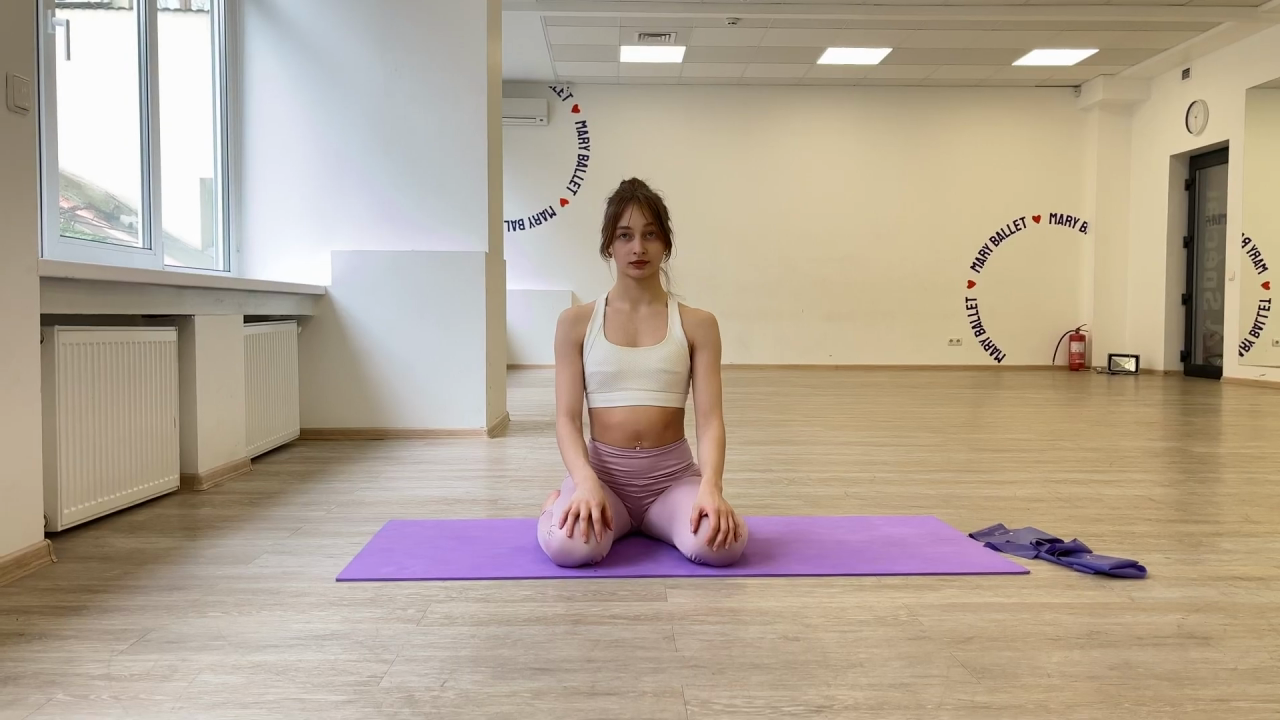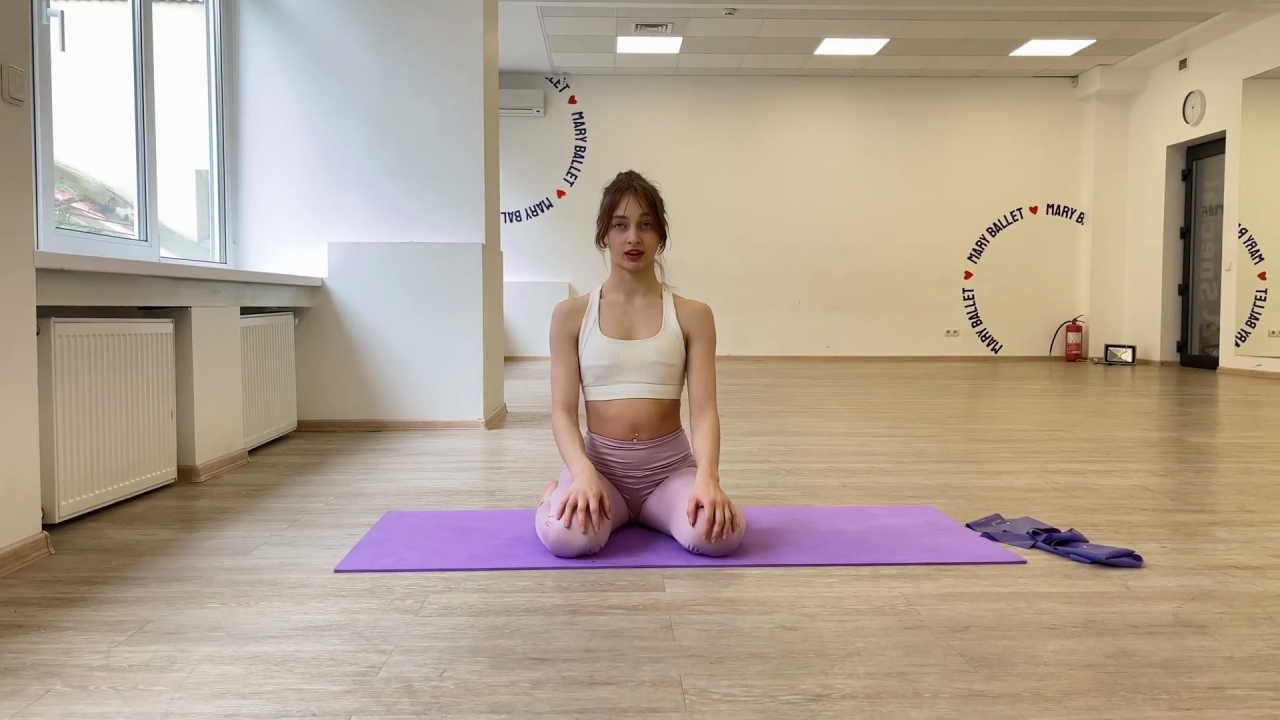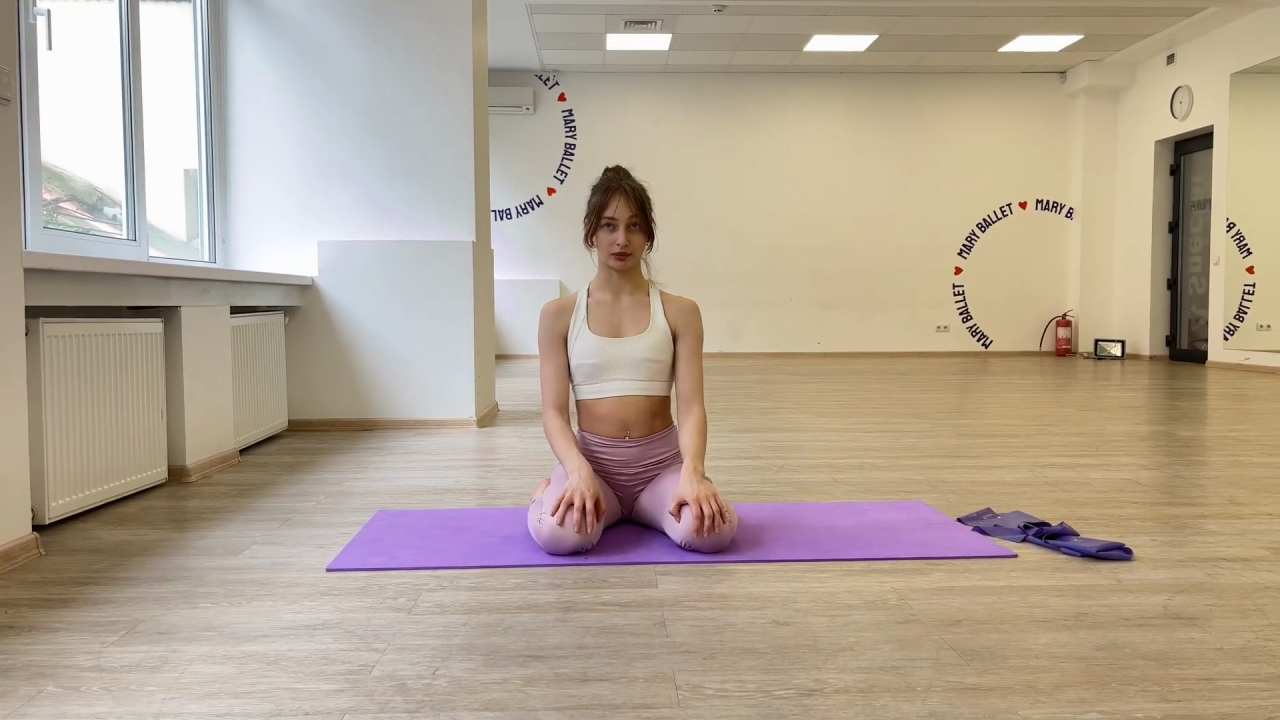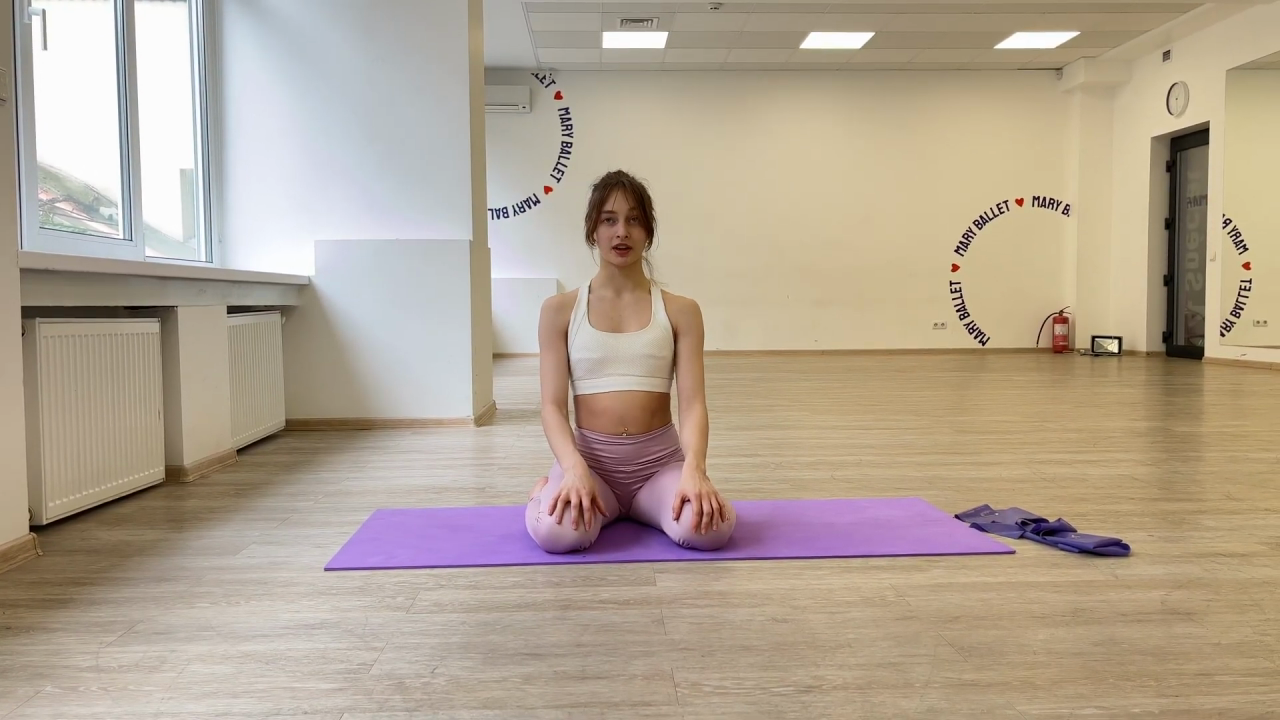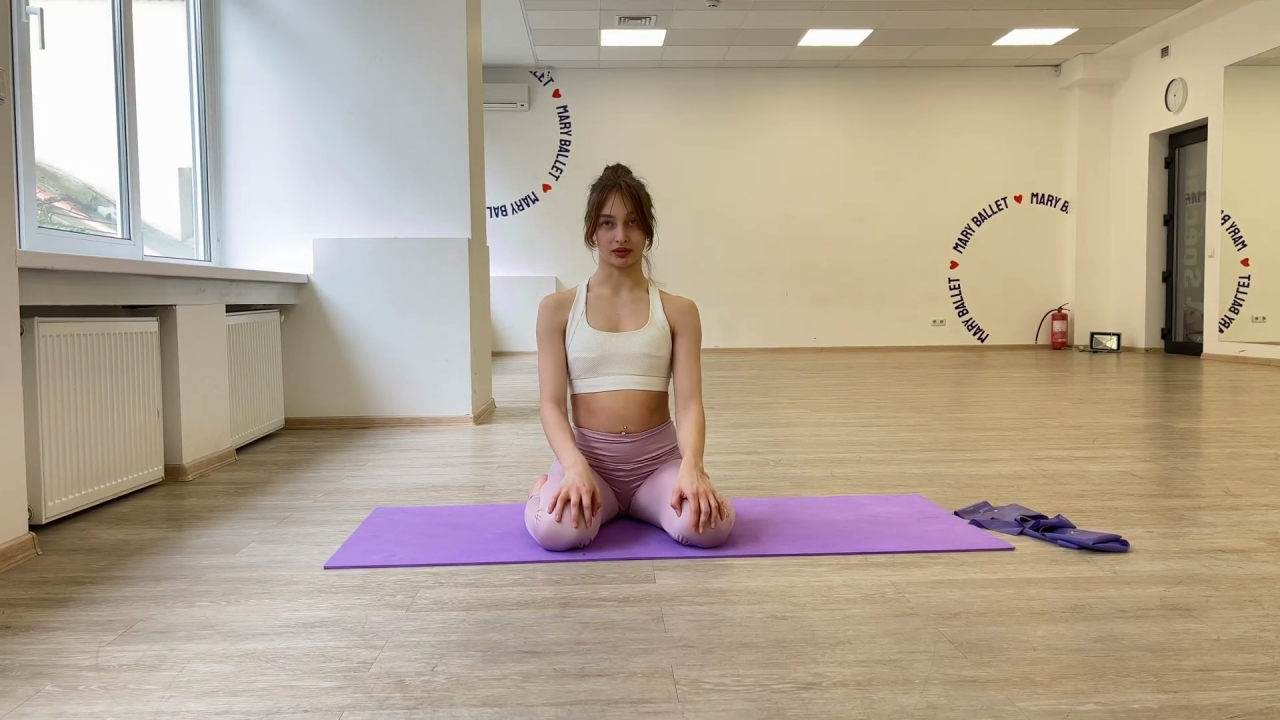
dt=1s
person 1, frame 1
left shoulder: (697, 325)
right shoulder: (576, 323)
left elbow: (709, 418)
right elbow: (567, 418)
left wrist: (710, 486)
right wrist: (585, 484)
left hip: (672, 473)
right hip: (603, 470)
left knee: (720, 544)
right knee: (567, 546)
left ankle: (650, 520)
person 1, frame 2
left shoulder: (693, 316)
right shoulder: (571, 315)
left elbow: (704, 410)
right elbow: (563, 411)
left wrist: (707, 477)
right wrist: (583, 474)
left hip: (670, 465)
right hip: (600, 462)
left knee: (718, 535)
right knee: (564, 537)
left ankle: (646, 511)
person 1, frame 3
left shoulder: (680, 312)
right shoulder: (558, 315)
left elbow: (691, 406)
right elbow: (554, 411)
left wrist: (693, 473)
right wrist: (579, 473)
left hip: (661, 461)
right hip: (591, 459)
left knee: (711, 531)
right knee: (557, 534)
left ankle: (640, 507)
person 1, frame 4
left shoulder: (681, 311)
right shoulder: (560, 310)
left elbow: (692, 403)
right elbow: (553, 404)
left wrist: (694, 468)
right wrist: (574, 469)
left hip: (660, 459)
right hip: (590, 456)
left knee: (709, 528)
right knee: (554, 532)
left ankle: (637, 505)
right ankle: (549, 490)
person 1, frame 5
left shoulder: (678, 311)
right shoulder: (558, 309)
left elbow: (689, 403)
right elbow: (551, 403)
left wrist: (691, 466)
right wrist: (575, 467)
left hip: (658, 456)
right hip: (587, 455)
left knee: (707, 525)
right knee: (555, 530)
left ankle: (635, 504)
right ankle: (548, 488)
